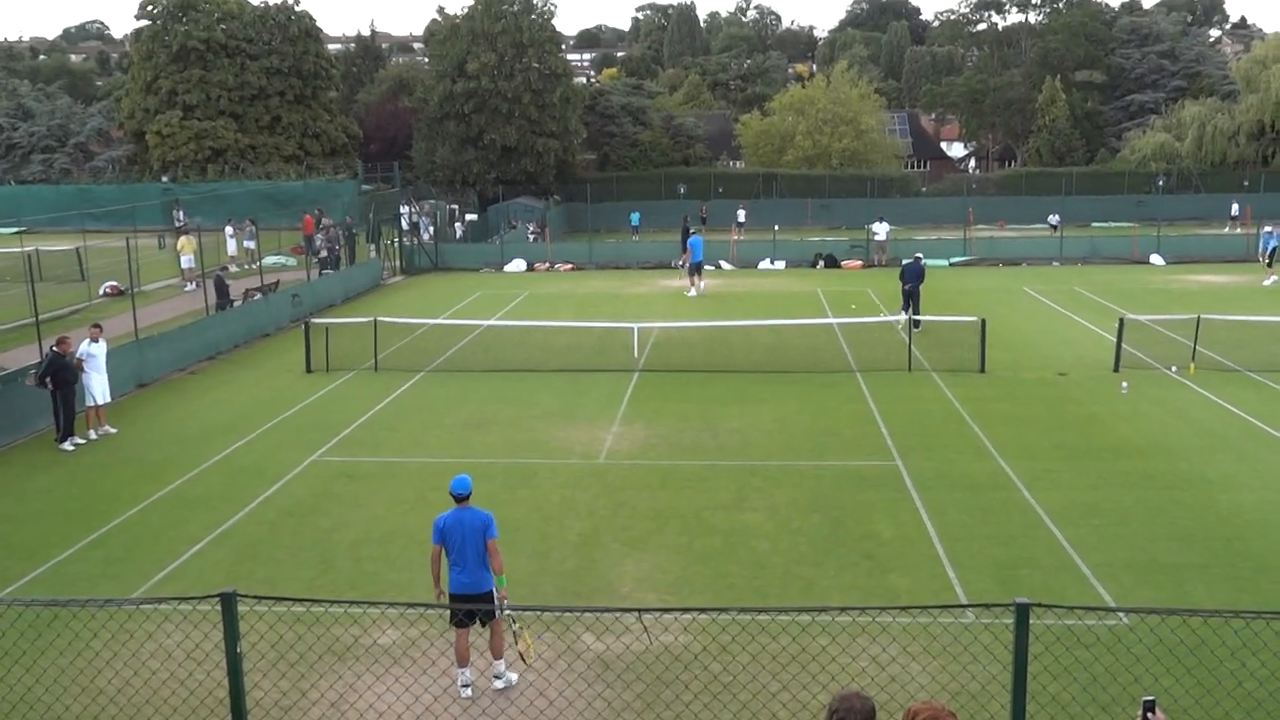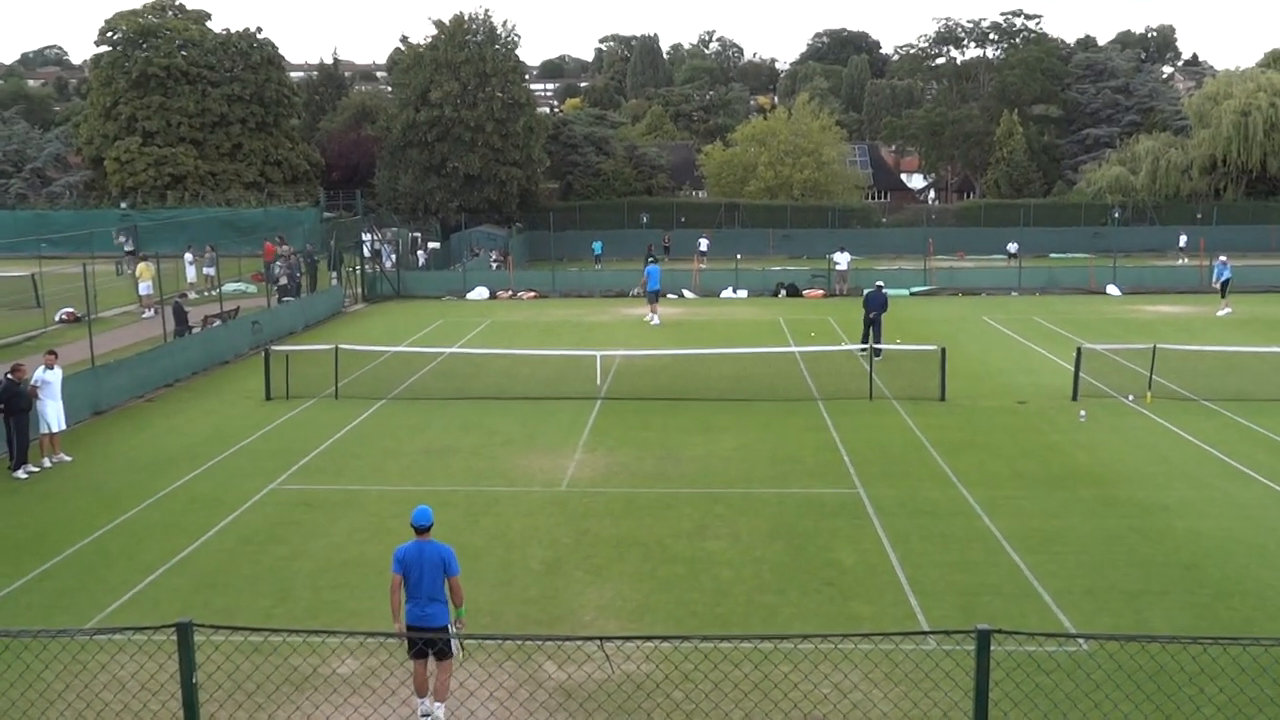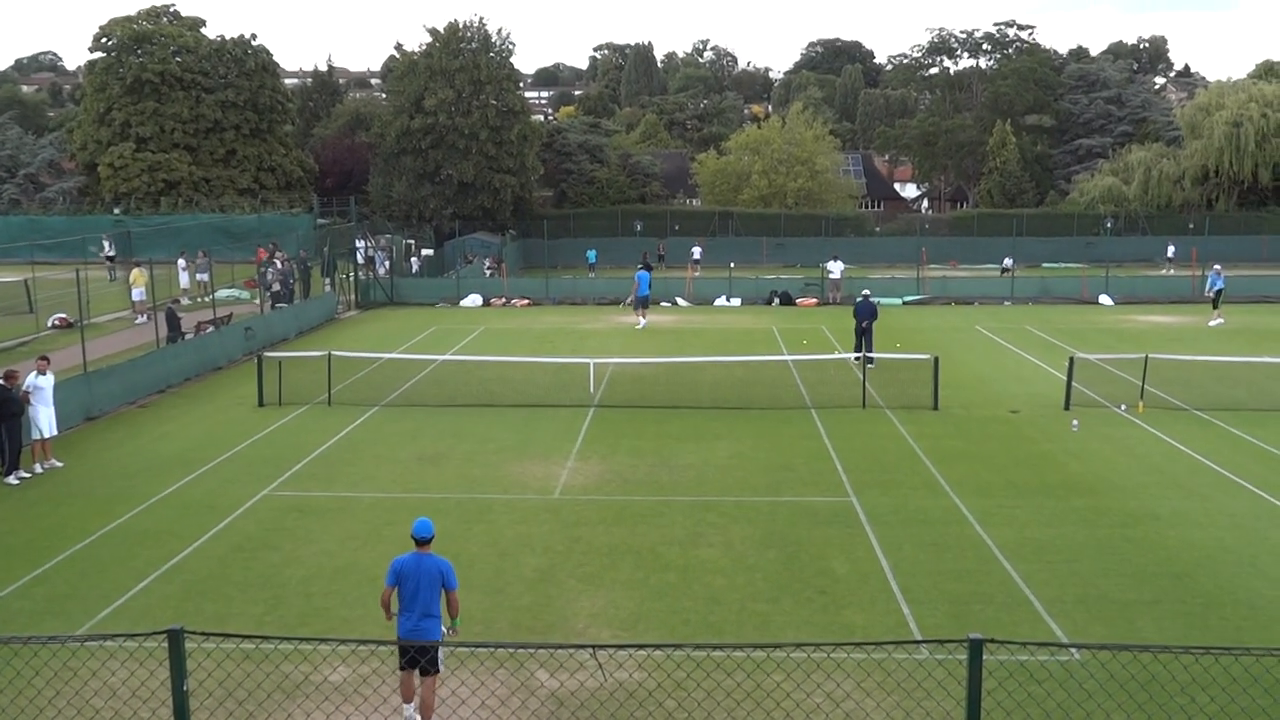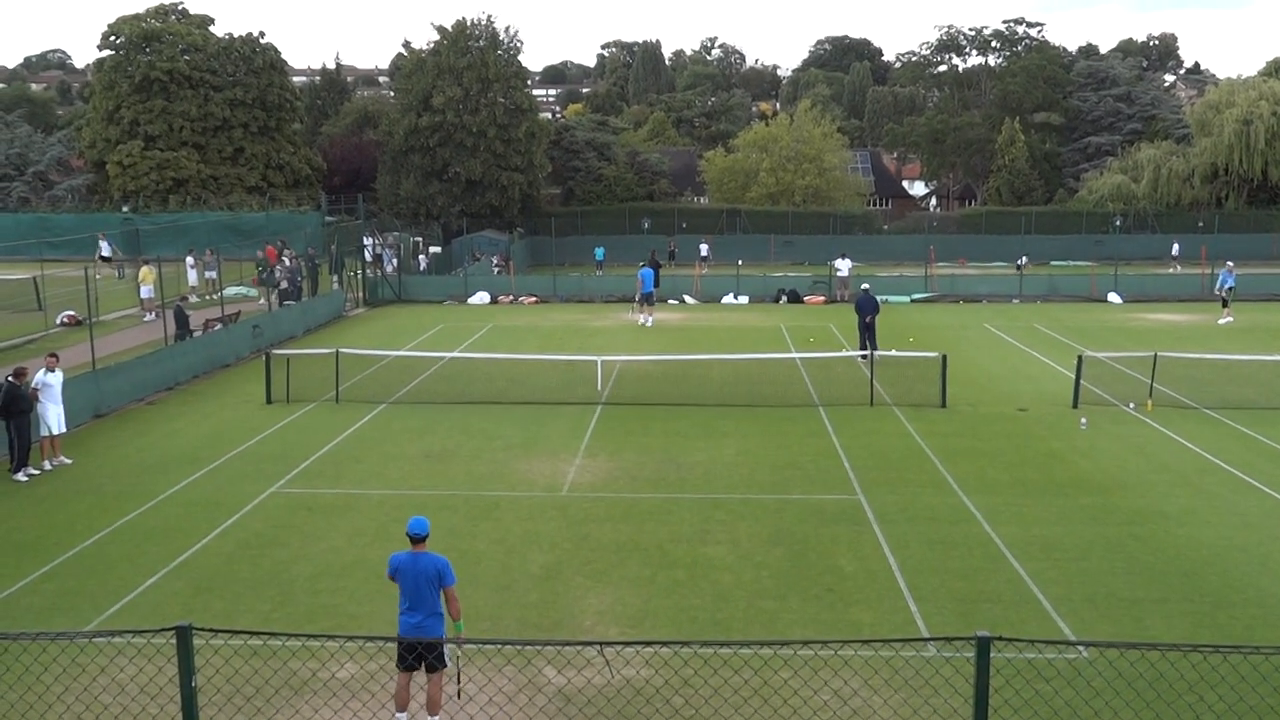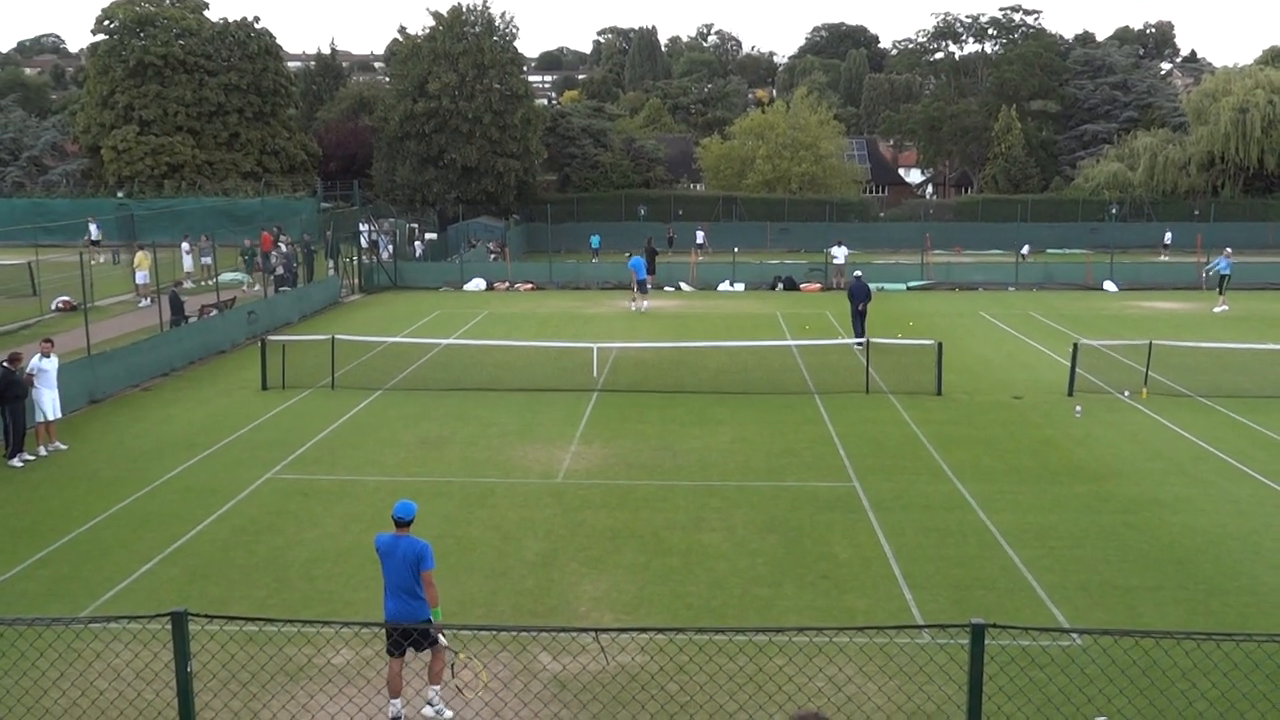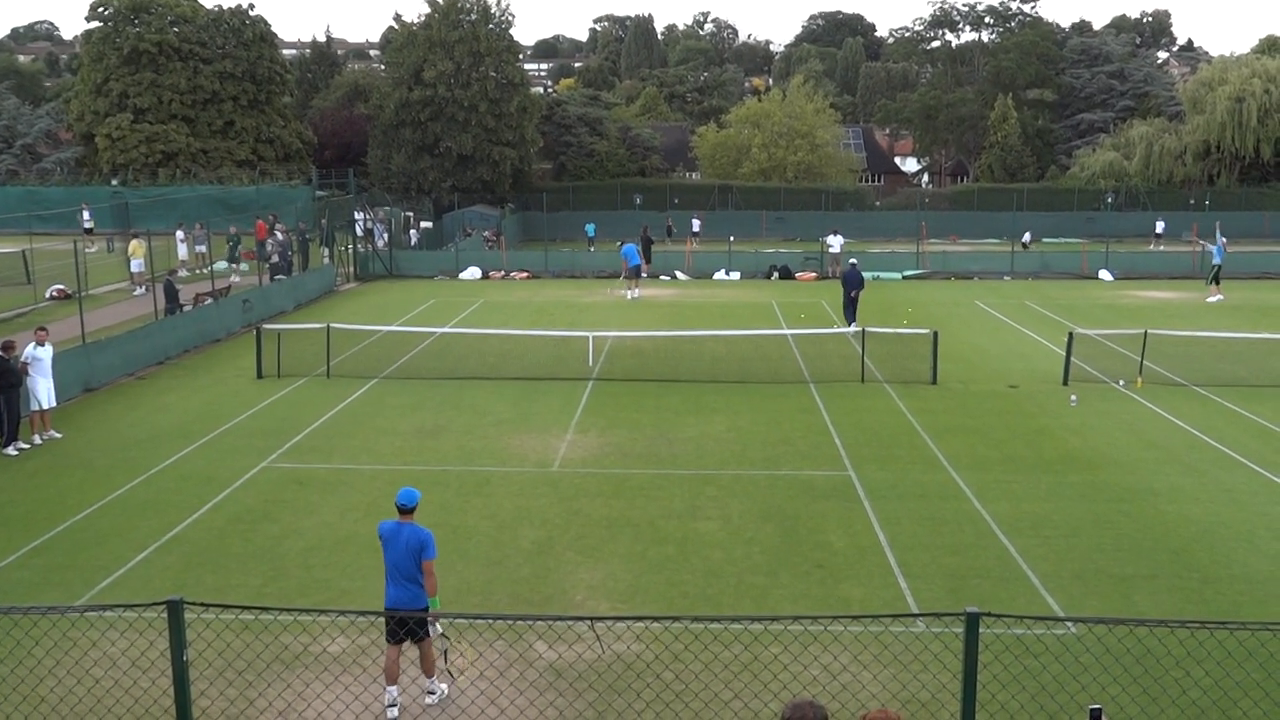
dt=0.3s
person 1, frame 1
left shoulder: (441, 521)
right shoulder: (485, 518)
left elbow: (435, 557)
right elbow: (493, 553)
left wrist: (437, 586)
right wrist: (501, 584)
left hip: (457, 588)
right hip: (483, 585)
left knee: (461, 634)
right knee: (496, 627)
left ankle: (464, 682)
right ankle: (500, 675)
person 1, frame 2
left shoulder: (401, 552)
right shoulder: (445, 552)
left elbow: (396, 588)
right elbow: (455, 588)
left wrist: (397, 620)
right wrist: (460, 614)
left hip: (413, 620)
right hip: (439, 619)
left knee: (419, 665)
right knee: (444, 666)
person 1, frame 3
left shoulder: (398, 563)
right shoulder: (443, 566)
left elbow: (385, 597)
right elbow: (452, 601)
left wrist: (388, 613)
right wrist: (454, 623)
left hip: (405, 631)
right hip: (430, 633)
left knee: (406, 673)
right knee: (428, 682)
person 1, frame 4
left shoulder: (396, 560)
right shoulder: (440, 563)
right elbow: (451, 599)
right wrist: (459, 627)
left hip: (406, 630)
right hip: (433, 631)
left knee: (403, 678)
right knee: (435, 680)
person 1, frame 5
left shoulder: (380, 542)
right shoulder: (421, 547)
right elbow: (428, 584)
right wrist: (436, 617)
left hip: (393, 616)
right hip: (419, 614)
left knee: (395, 663)
right knee: (439, 651)
person 1, frame 6
left shoulder: (383, 529)
right shoulder: (424, 535)
right elbow: (428, 573)
right wrist: (434, 606)
left hip: (392, 602)
right hip: (418, 602)
left knee: (393, 650)
right knee: (425, 647)
left ankle: (391, 701)
right ankle: (432, 691)
